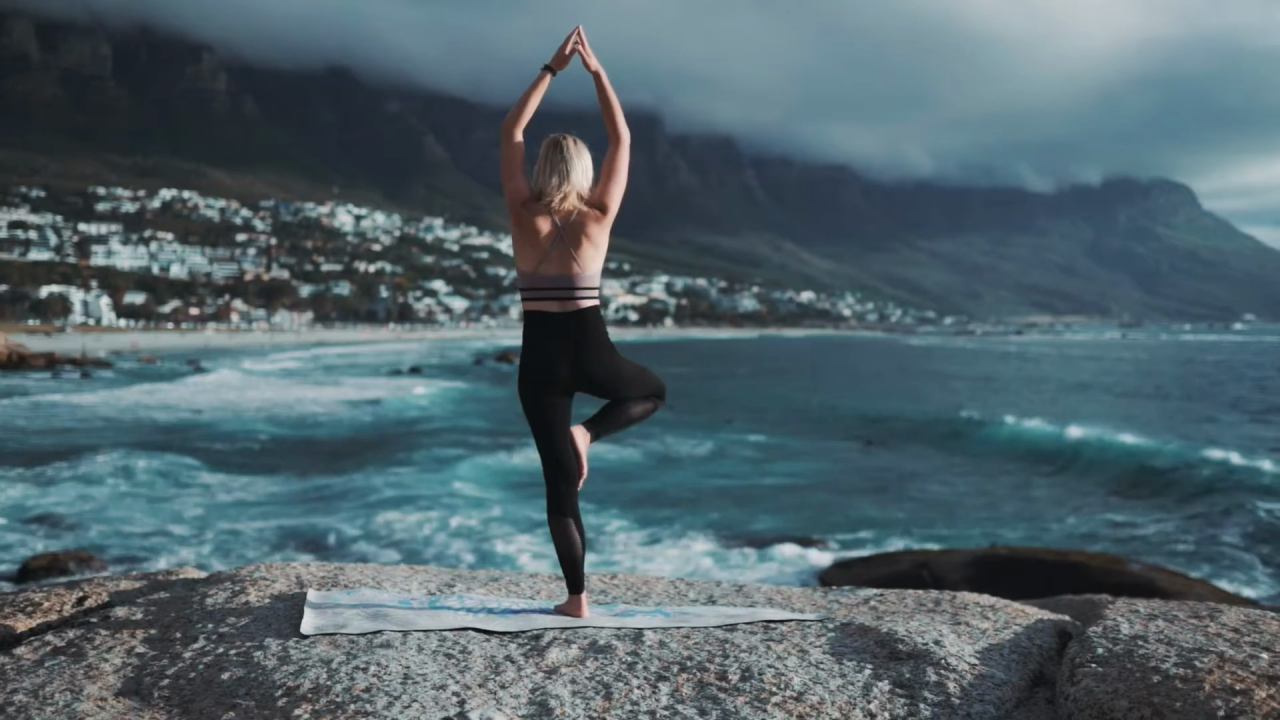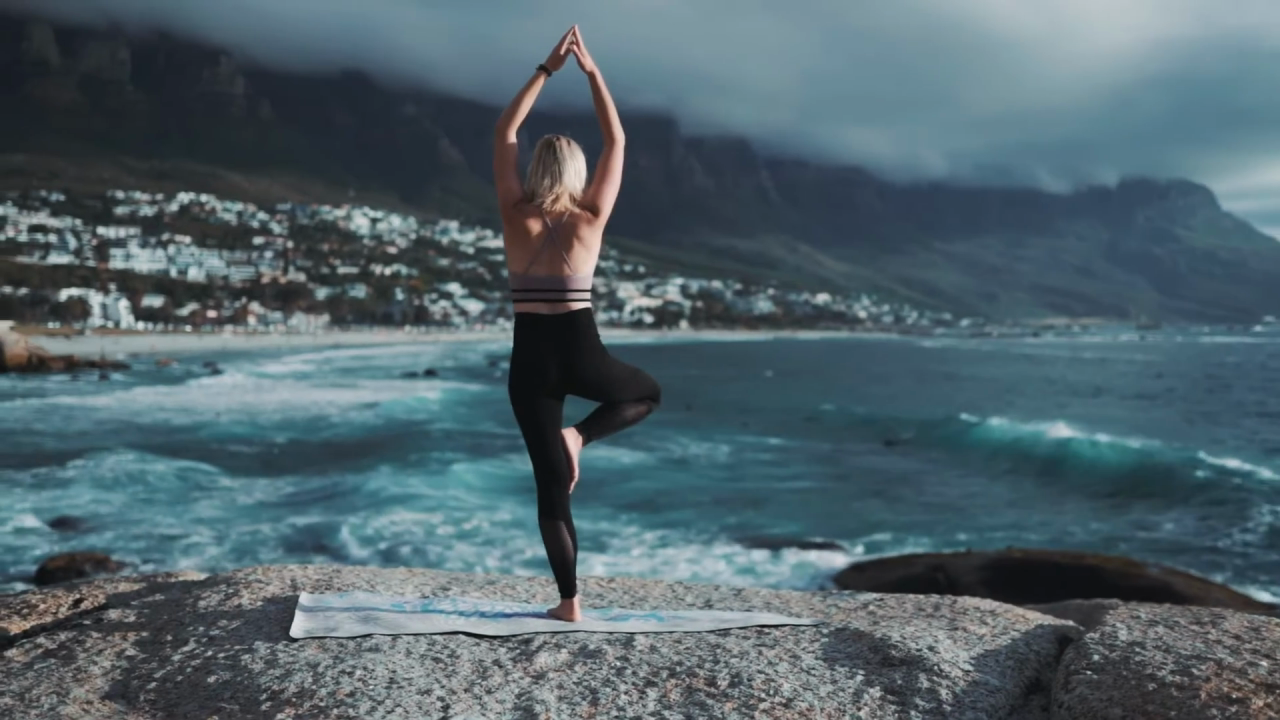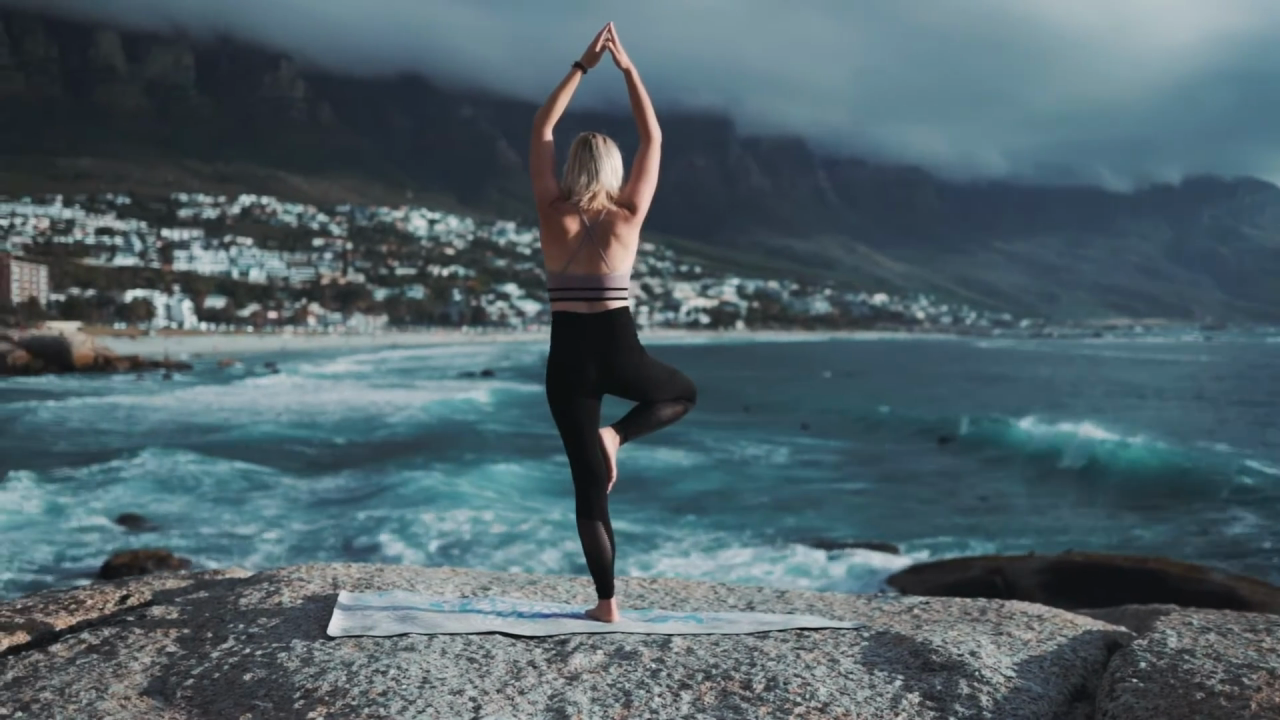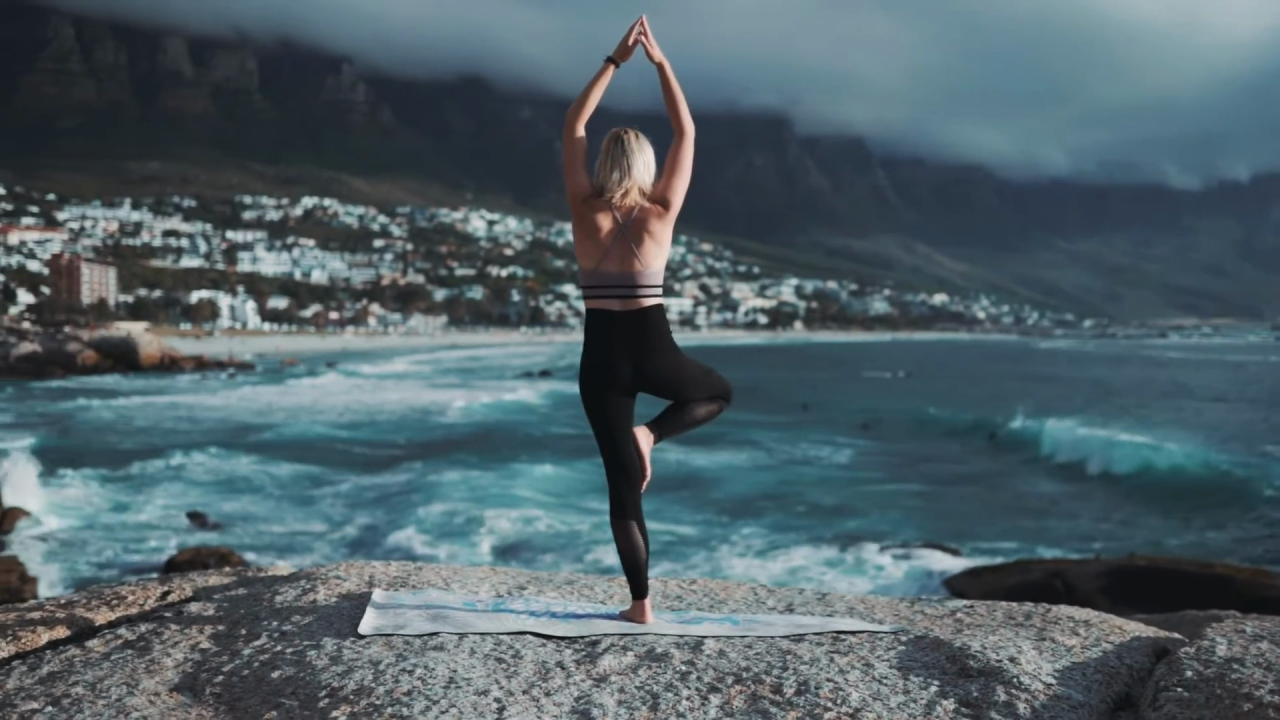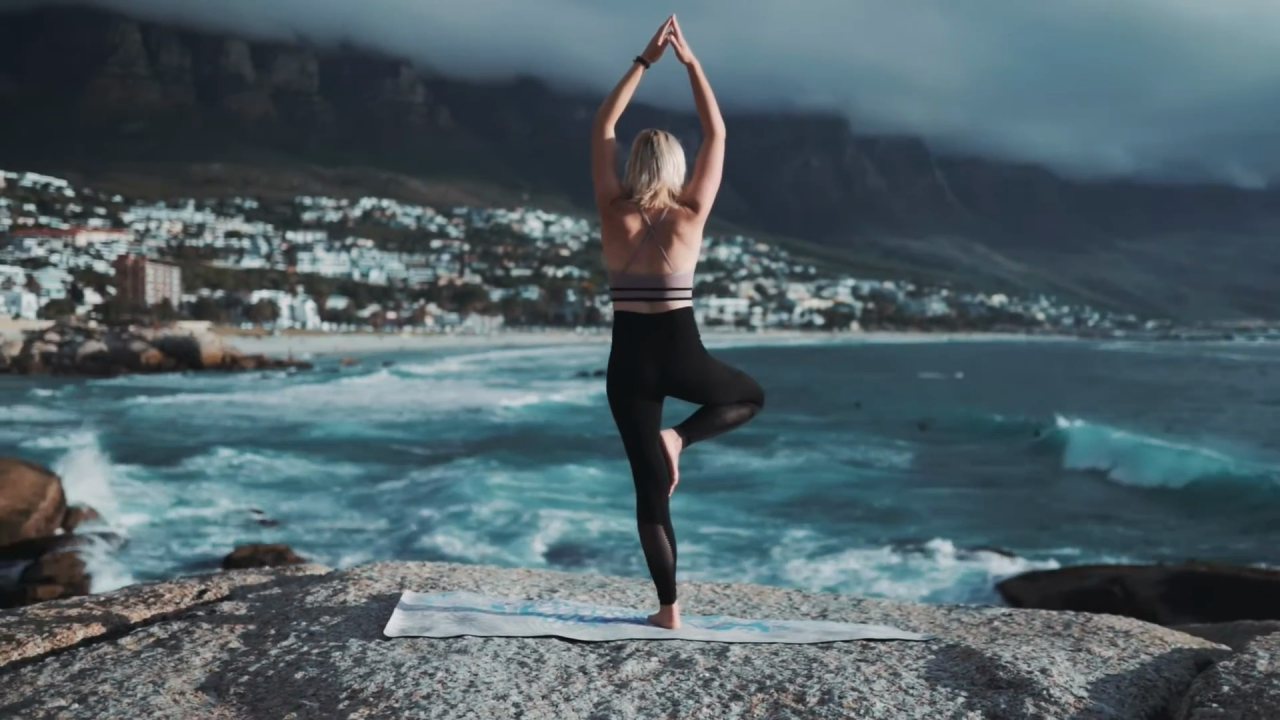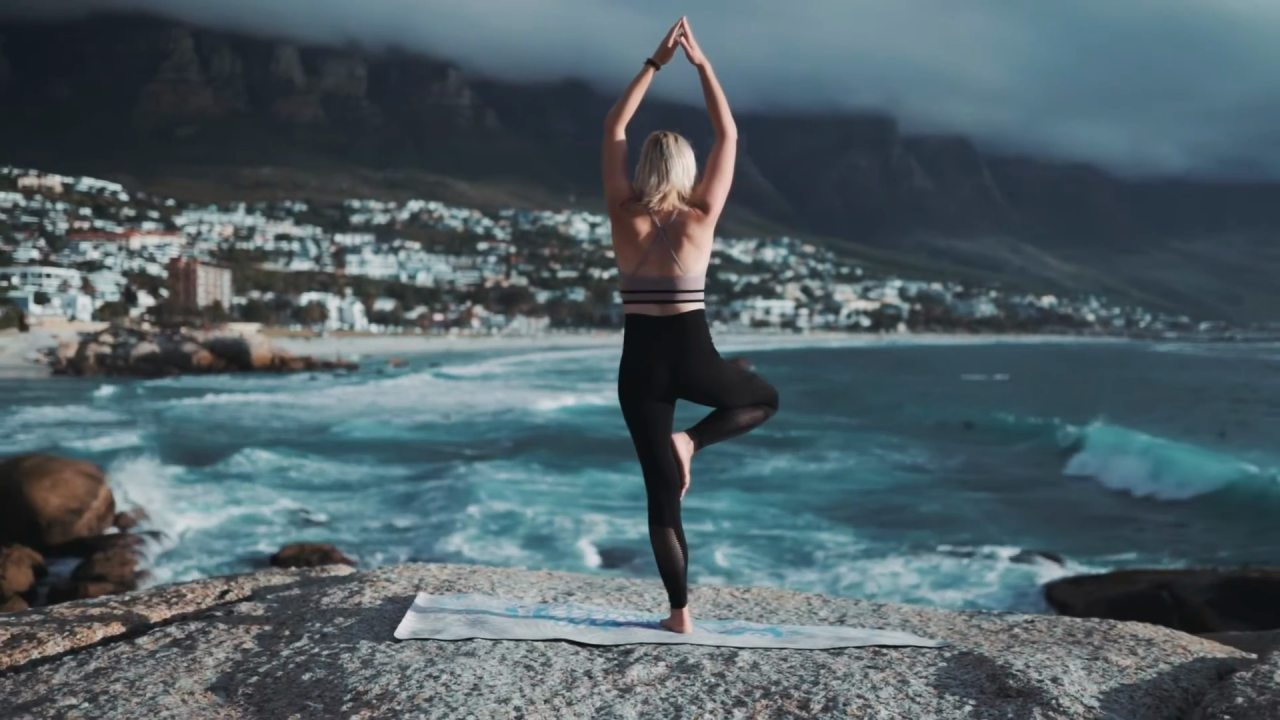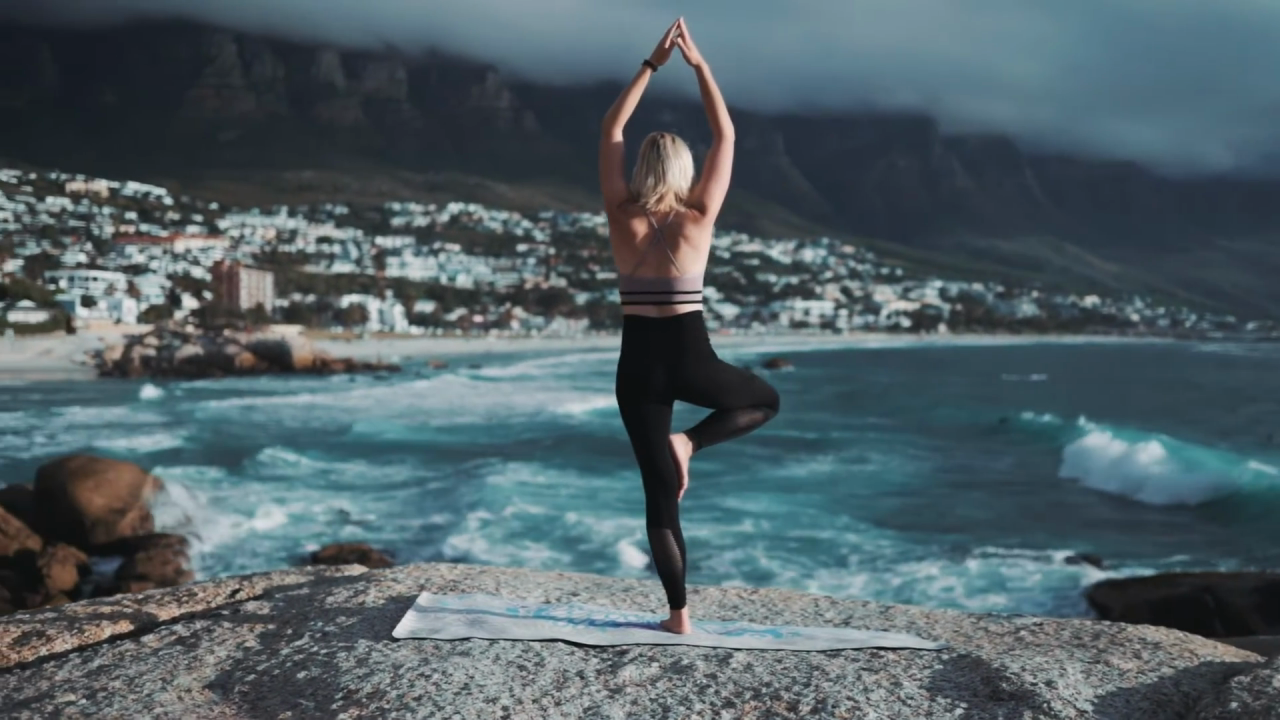
dt=0.7s
person 1, frame 1
left shoulder: (523, 216)
right shoulder: (598, 217)
left elbow: (511, 133)
right elbow: (621, 137)
left wrist: (551, 69)
right wrist: (595, 69)
left hip: (540, 358)
right hip: (590, 353)
left knee: (560, 483)
right knee: (653, 390)
left ankle: (577, 598)
right ankle: (587, 432)
person 1, frame 2
left shoulder: (515, 216)
right shoulder: (590, 219)
left elbow: (504, 133)
right elbow: (616, 139)
left wrist: (547, 69)
right wrist: (590, 69)
left hip: (530, 360)
right hip: (581, 355)
left knee: (551, 488)
right knee: (647, 392)
left ankle: (568, 602)
right ankle: (580, 434)
person 1, frame 3
left shoulder: (552, 215)
right shoulder: (628, 217)
left elbow: (541, 130)
right elbow: (652, 137)
left wrist: (582, 66)
right wrist: (625, 66)
left hip: (568, 360)
right hip: (619, 354)
left knee: (589, 488)
right knee: (684, 392)
left ankle: (607, 603)
right ankle: (617, 435)
person 1, frame 4
left shoulder: (585, 212)
right shoulder: (661, 213)
left elbow: (573, 126)
right elbow: (686, 132)
left wrist: (615, 60)
right wrist: (659, 60)
left hip: (602, 358)
right hip: (653, 352)
left knee: (623, 487)
right knee: (718, 392)
left ankle: (641, 606)
right ankle: (652, 434)
person 1, frame 5
left shoulder: (614, 214)
right shoulder: (690, 216)
left elbow: (602, 128)
right elbow: (717, 133)
left wrist: (644, 61)
right wrist: (689, 61)
left hip: (629, 361)
right hip: (681, 356)
left knee: (650, 491)
right knee: (751, 396)
left ankle: (669, 610)
right ankle: (680, 437)
person 1, frame 6
left shoulder: (624, 217)
right shoulder: (701, 218)
left elbow: (613, 130)
right elbow: (728, 135)
left wrist: (654, 63)
right wrist: (700, 62)
left hip: (641, 363)
right hip: (692, 358)
left knee: (662, 493)
right knee: (765, 398)
left ankle: (679, 615)
right ankle: (691, 440)
person 1, frame 7
left shoulder: (621, 218)
right shoulder: (698, 219)
left elbow: (610, 131)
right elbow: (725, 135)
left wrist: (651, 64)
right wrist: (697, 63)
left hip: (638, 365)
right hip: (690, 360)
left knee: (660, 495)
right knee: (765, 400)
left ankle: (679, 616)
right ankle: (690, 442)
